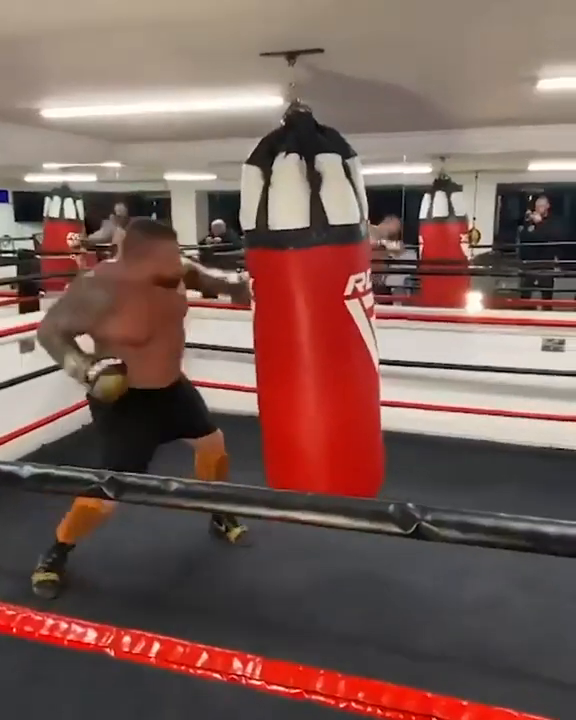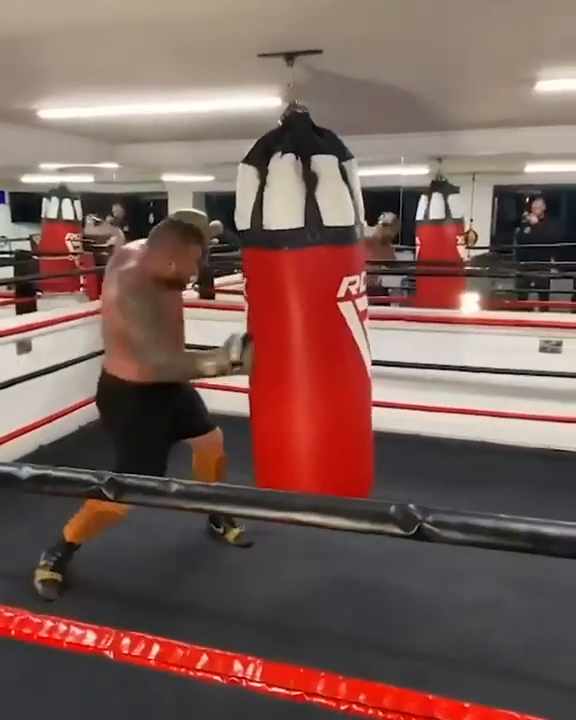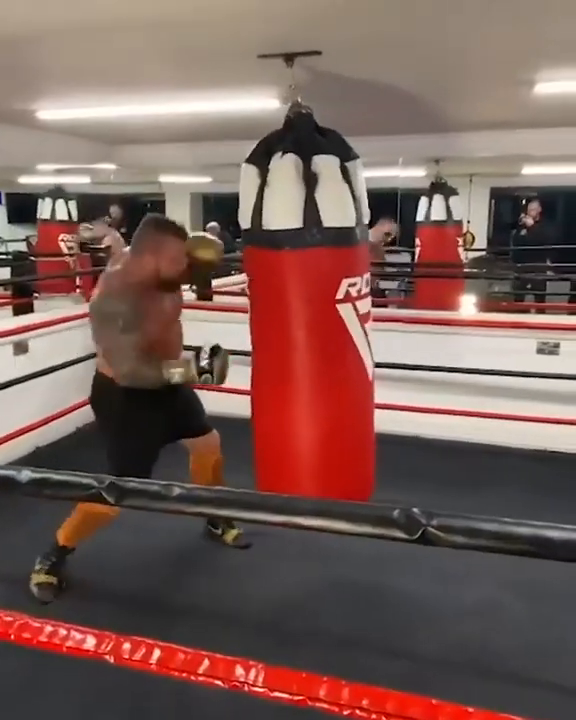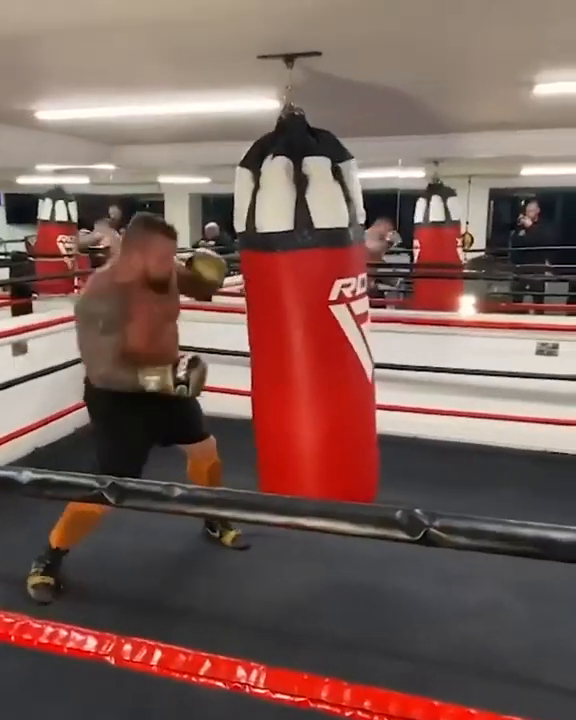
dt=0.1s
person 1, frame 1
left shoulder: (161, 265)
right shoulder: (102, 289)
left elbow: (191, 273)
right elbow: (50, 333)
left wrist: (227, 283)
right wrist: (86, 369)
left hip: (167, 385)
right hip: (125, 397)
left knee: (212, 441)
left ankle: (219, 517)
right ankle: (55, 554)
person 1, frame 2
left shoulder: (142, 252)
right shoulder: (137, 293)
left elbow: (185, 257)
right elbow: (165, 364)
left wrist: (189, 229)
right wrist: (226, 360)
left hip: (166, 383)
right hip: (133, 395)
left knee: (211, 440)
left ankle: (217, 518)
right ankle: (59, 553)
person 1, frame 3
left shoulder: (155, 262)
right shoulder: (118, 296)
left elbow: (188, 270)
right elbow: (126, 370)
left wrist: (200, 256)
right wrist: (188, 369)
left hip: (166, 384)
right hip: (126, 395)
left knee: (208, 442)
left ankle: (216, 520)
right ankle: (53, 556)
person 1, frame 4
left shoulder: (157, 269)
right shoulder: (103, 298)
left elbow: (196, 287)
right elbow: (103, 373)
left wrist: (204, 274)
right wrist: (165, 378)
left hip: (163, 386)
right hip: (119, 396)
left knee: (205, 447)
left ankle: (214, 522)
right ankle: (49, 558)
